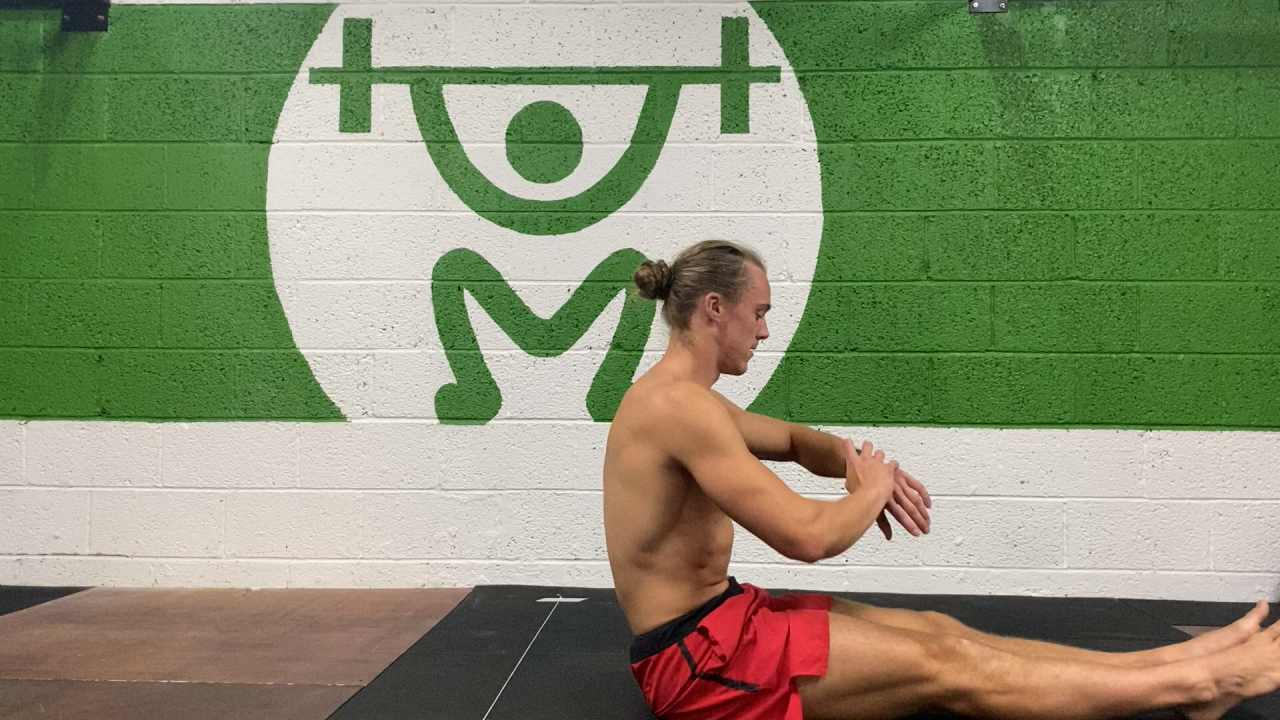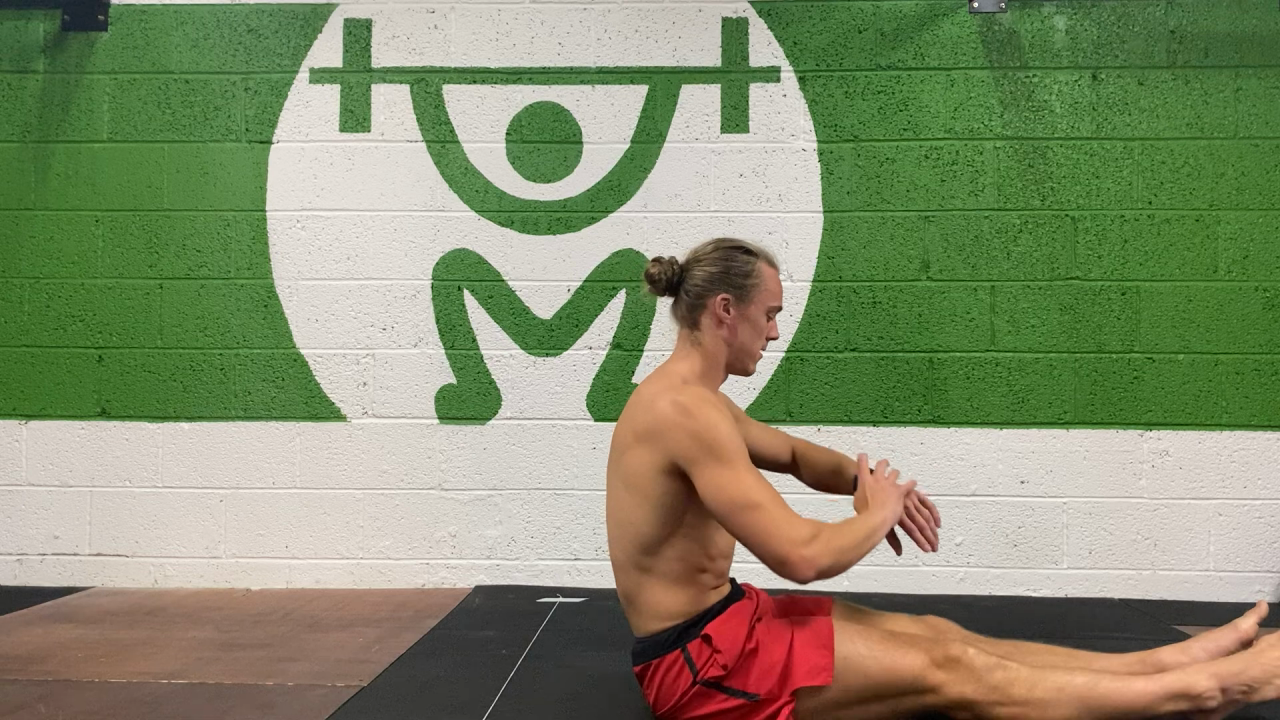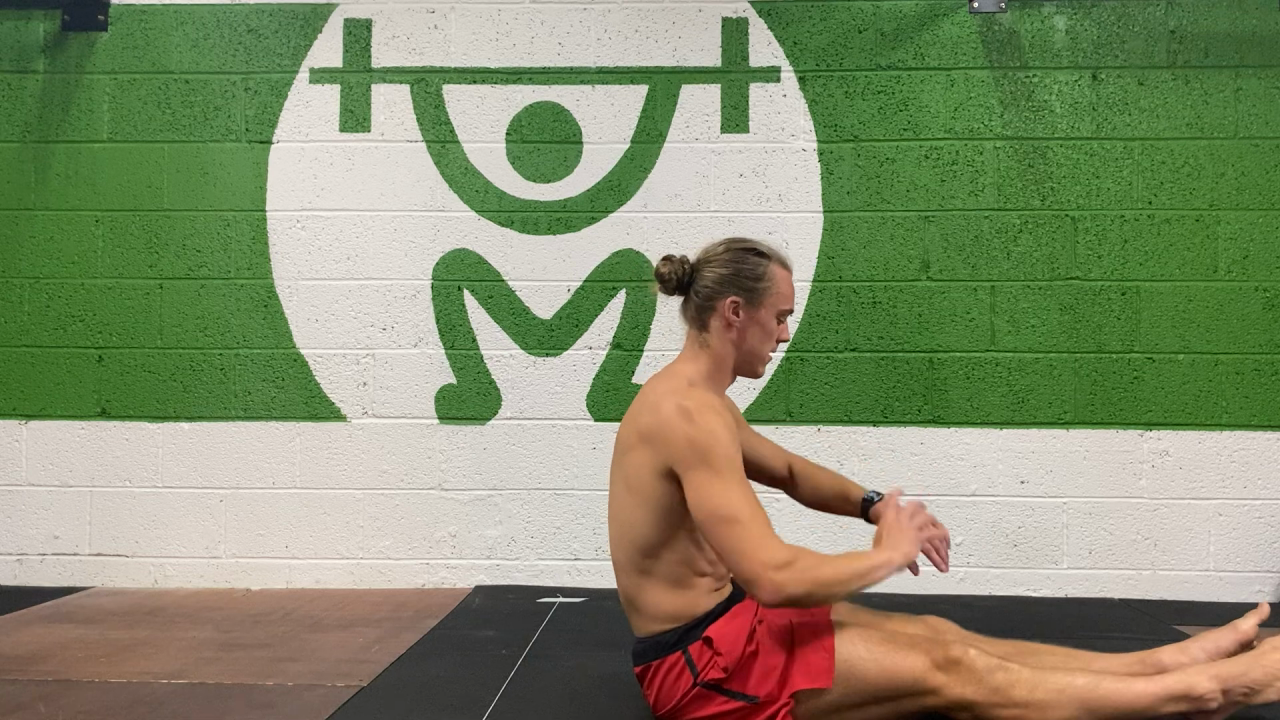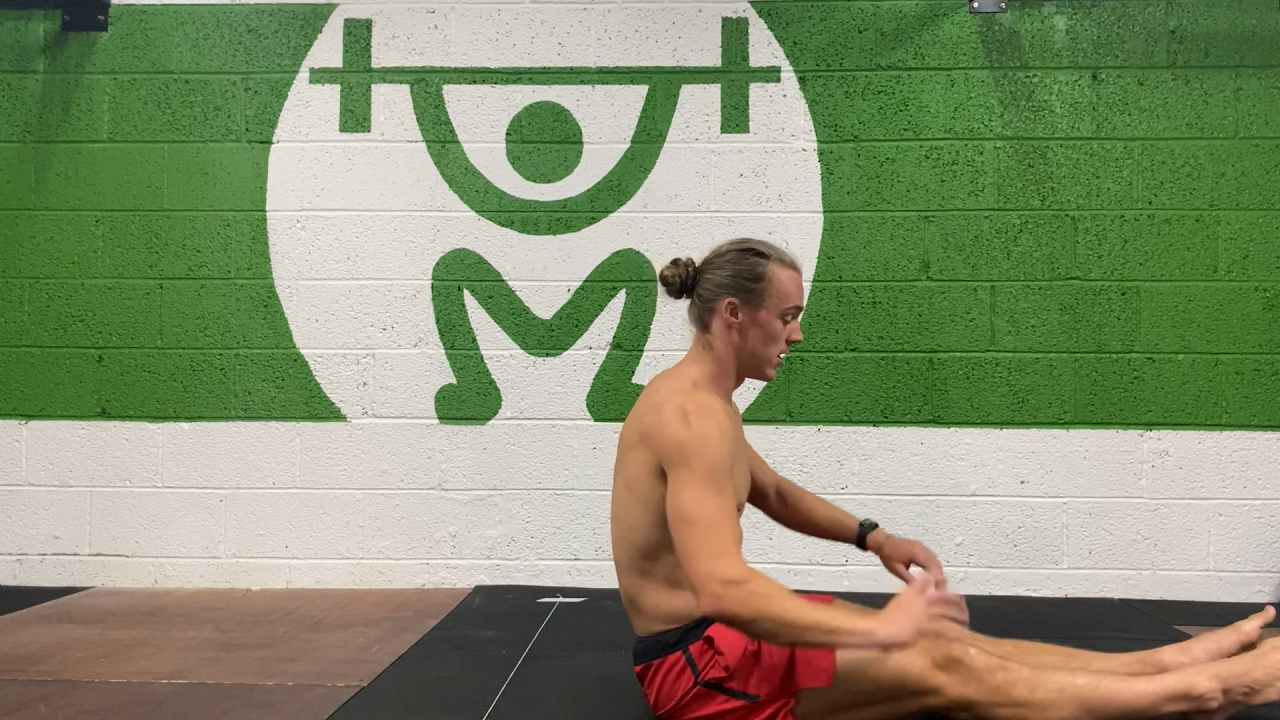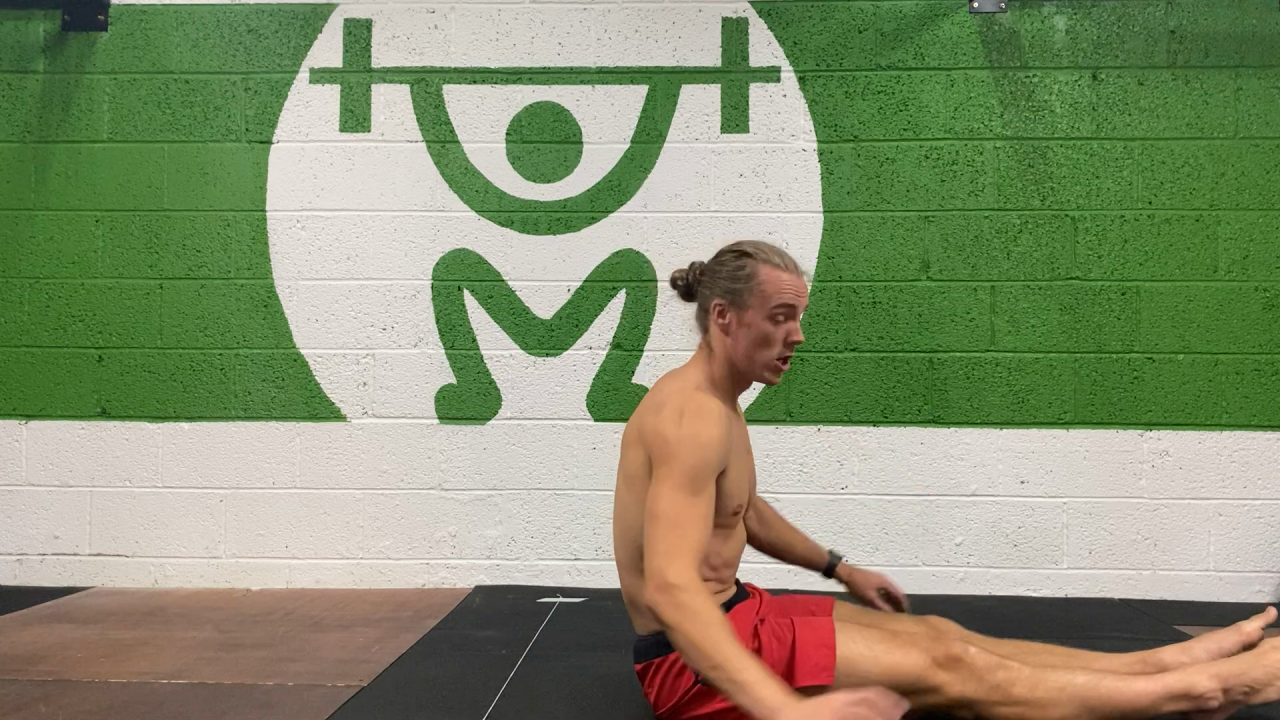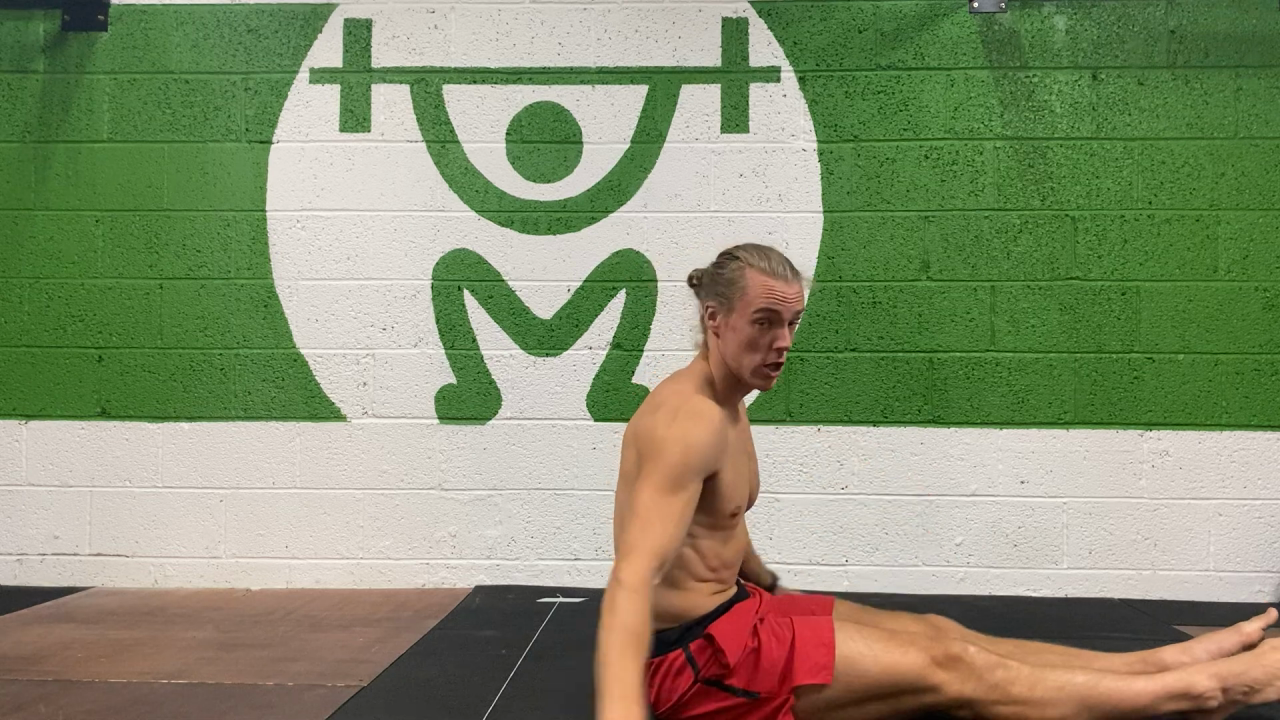
dt=0.1s
person 1, frame 1
left shoulder: (680, 396)
right shoulder: (681, 405)
left elbow: (794, 440)
right elbow: (807, 535)
left wrist: (866, 466)
right wrist: (865, 491)
left hip: (717, 619)
right hip: (699, 656)
left knee: (933, 632)
left ankle: (1169, 663)
person 1, frame 2
left shoulder: (683, 398)
right shoulder: (688, 409)
left elbow: (794, 454)
right elbow: (802, 556)
left wrist: (876, 484)
right wrist: (874, 518)
left hip: (719, 623)
right hip: (700, 662)
left knee: (935, 637)
left ankle: (1171, 663)
person 1, frame 3
left shoulder: (691, 397)
right shoulder: (693, 413)
left elbow: (787, 469)
right elbow: (774, 575)
left wrist: (874, 504)
right wrist: (884, 546)
left hip: (719, 627)
right hip: (699, 661)
left knee: (943, 639)
left ankle: (1168, 663)
person 1, frame 4
left shoulder: (695, 399)
right shoulder: (694, 415)
left elbow: (773, 491)
right elbow: (724, 588)
left wrist: (872, 536)
right wrist: (879, 629)
left hip: (713, 634)
right hip: (699, 661)
left knee: (941, 639)
left ankle: (1169, 662)
person 1, frame 5
left shoulder: (708, 402)
right shoulder: (691, 419)
right elbow: (668, 587)
left wrist: (837, 566)
left hip: (733, 614)
right hip: (692, 658)
left knee: (937, 636)
left ankle: (1171, 662)
person 1, frame 6
left shoulder: (718, 405)
right shoulder: (690, 420)
right elbow: (631, 581)
left wrist: (763, 577)
left hip: (725, 619)
right hip: (693, 655)
left knee: (936, 635)
left ankle: (1169, 662)
